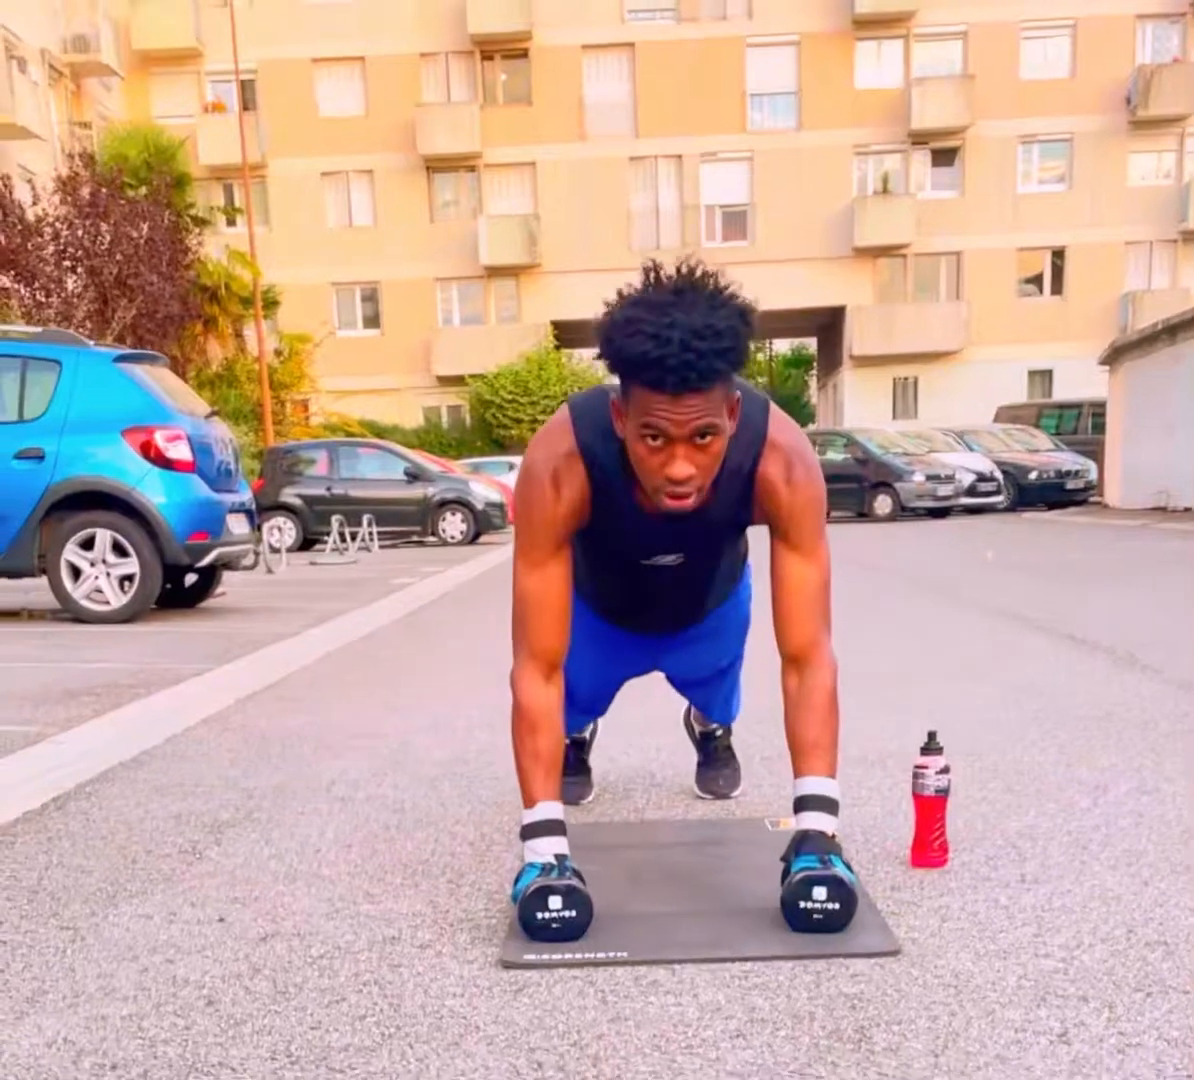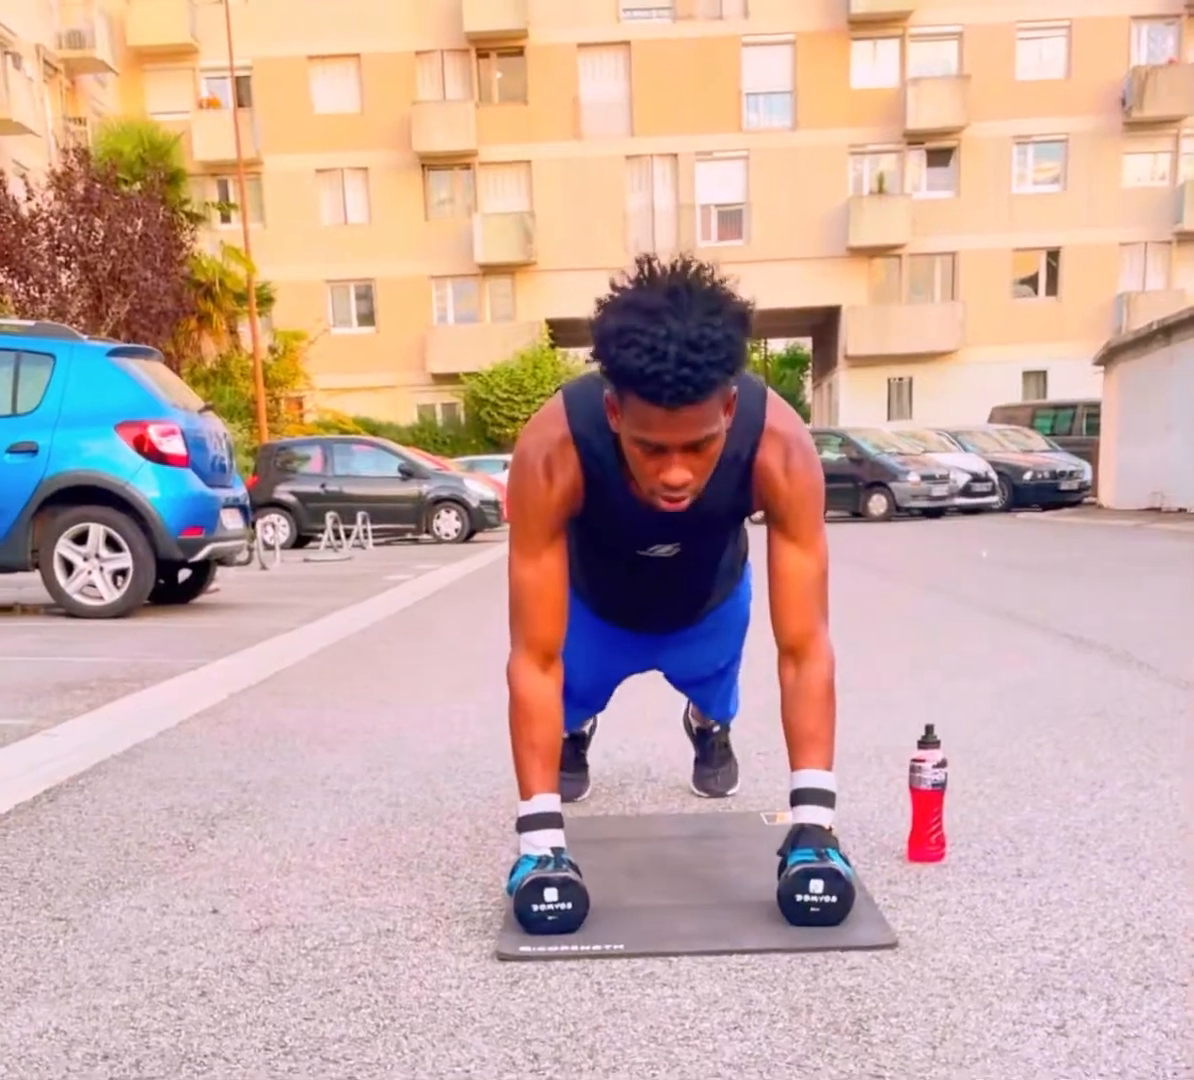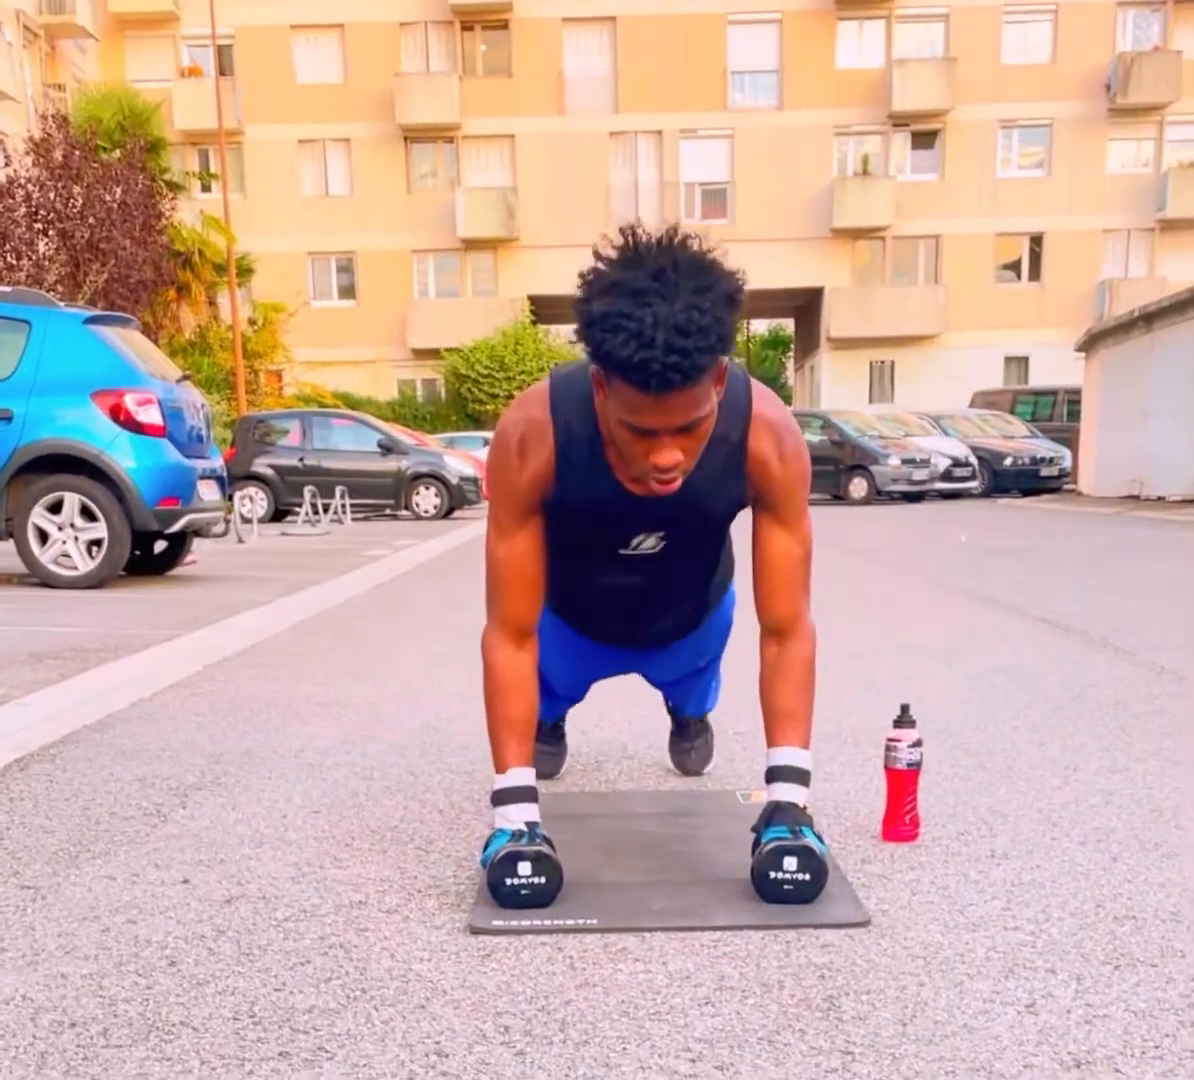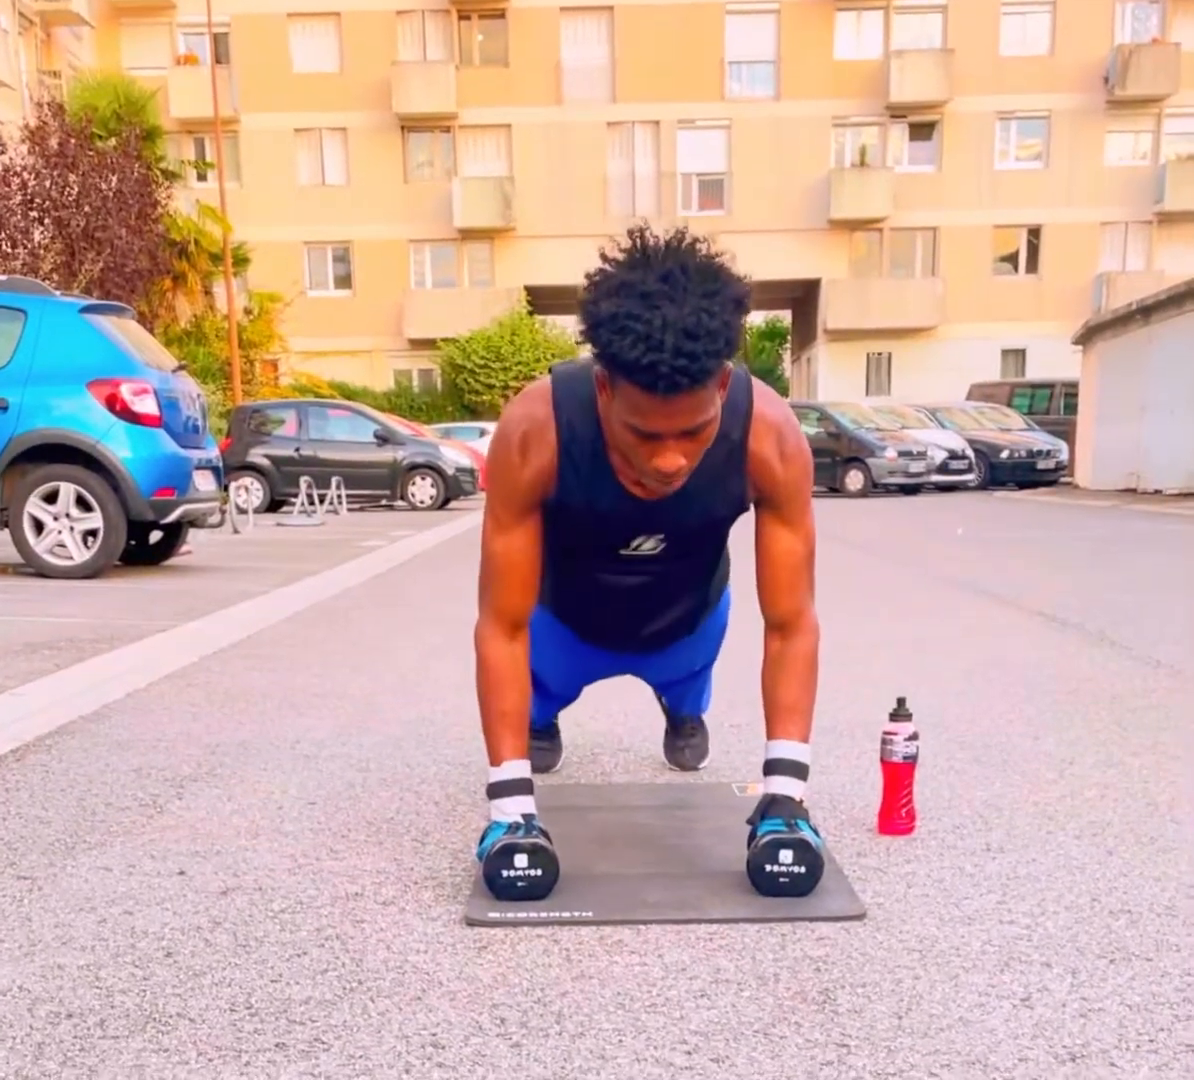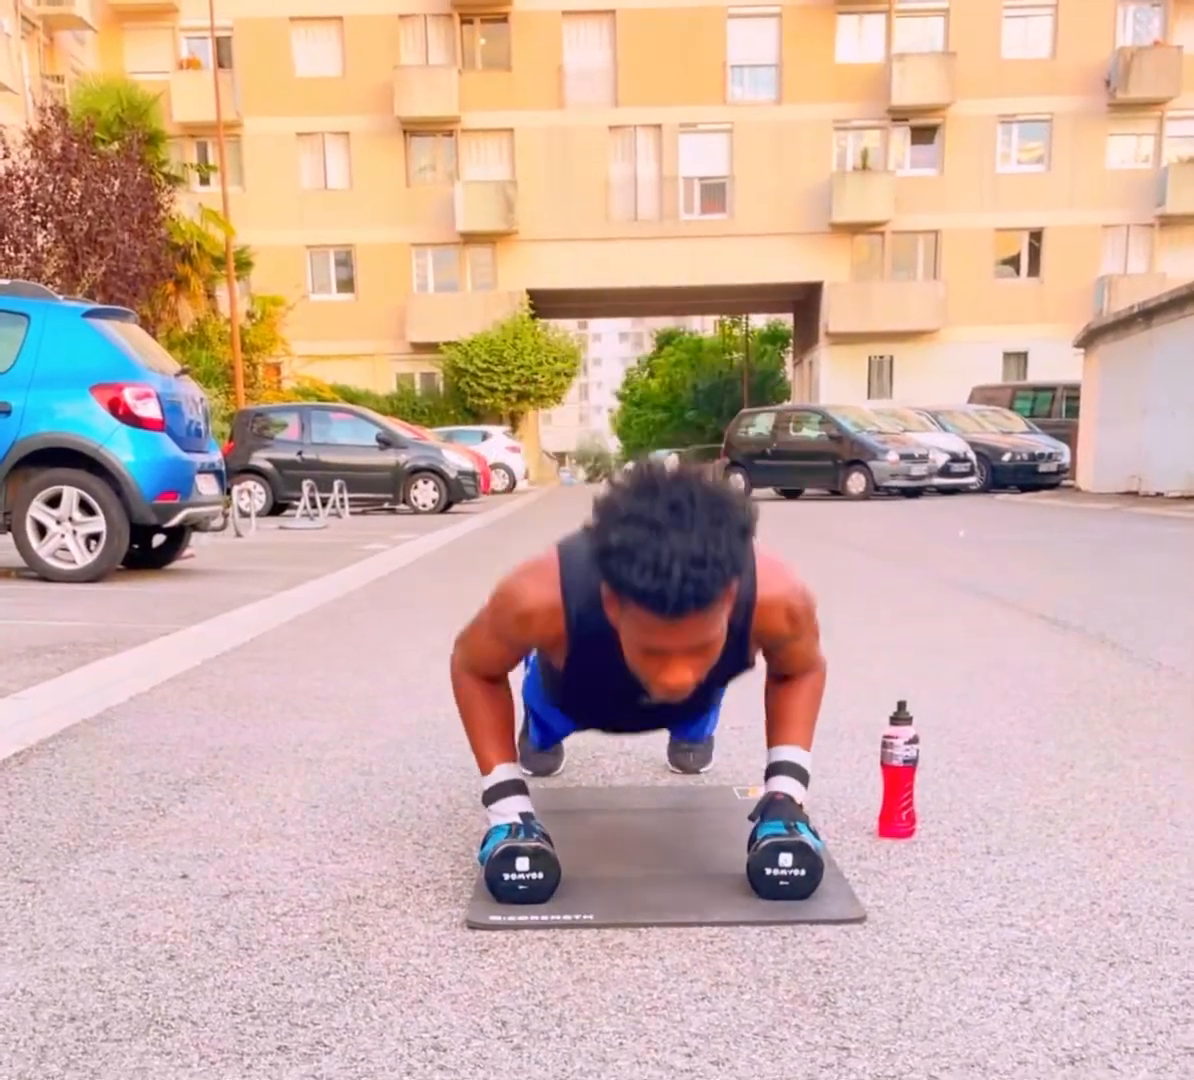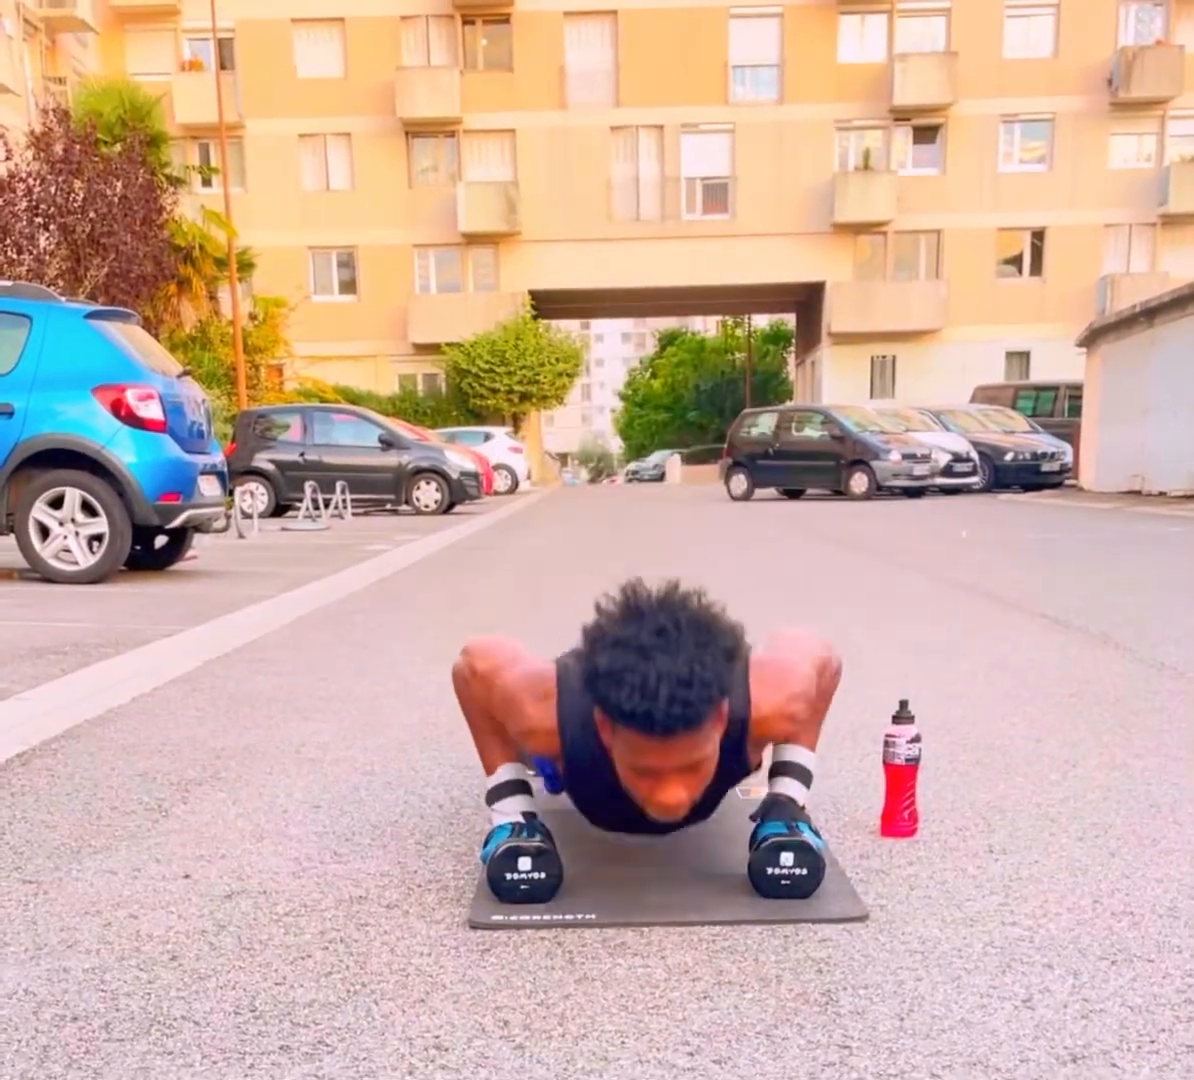
dt=0.5s
person 1, frame 1
left shoulder: (782, 459)
right shoulder: (558, 463)
left elbow: (807, 656)
right elbow: (537, 668)
left wrist: (817, 825)
right wrist: (543, 842)
left hip: (710, 600)
right hip: (600, 606)
left ankle: (710, 731)
right ankle: (575, 739)
person 1, frame 2
left shoulder: (780, 446)
right shoulder: (551, 450)
left elbow: (804, 647)
right elbow: (535, 657)
left wrist: (813, 820)
right wrist: (540, 837)
left hip: (710, 597)
right hip: (595, 602)
left knee: (714, 695)
left ankle: (709, 726)
right ankle: (574, 733)
person 1, frame 3
left shoulder: (769, 435)
right shoulder: (531, 433)
left elbow: (786, 629)
right elbow: (511, 634)
left wrist: (788, 794)
right wrist: (515, 806)
left hip: (691, 617)
right hip: (572, 620)
left knee: (691, 697)
right knee: (545, 707)
left ankle: (687, 714)
right ankle: (547, 722)
person 1, frame 4
left shoulder: (771, 437)
right shoulder: (533, 431)
left elbow: (790, 624)
right elbow: (502, 626)
left wrist: (785, 789)
right wrist: (510, 801)
left hip: (689, 618)
right hip: (567, 620)
left knee: (686, 705)
right knee: (540, 704)
left ankle: (683, 713)
right ankle: (542, 721)
person 1, frame 5
left shoulder: (774, 600)
right shoulder: (543, 601)
left elbow: (801, 671)
right elbow: (473, 667)
left wrist: (785, 792)
right wrist: (507, 803)
left knee: (696, 728)
right knee: (543, 731)
right ankle: (543, 735)
person 1, frame 6
left shoulder: (774, 703)
right shoulder: (543, 715)
left elbow: (824, 659)
right elbow: (472, 666)
left wrist: (789, 793)
right wrist: (508, 803)
